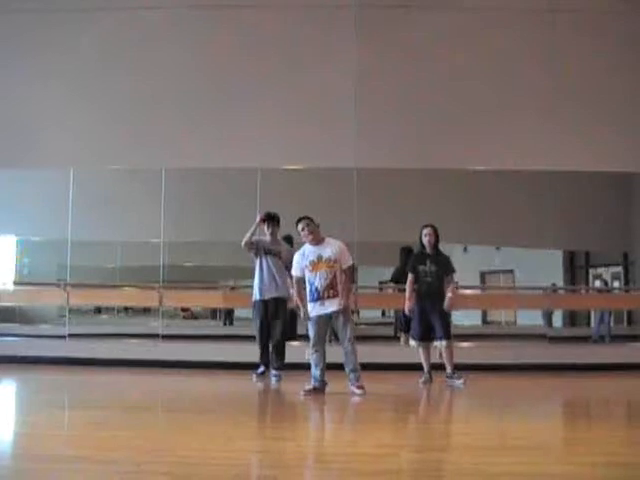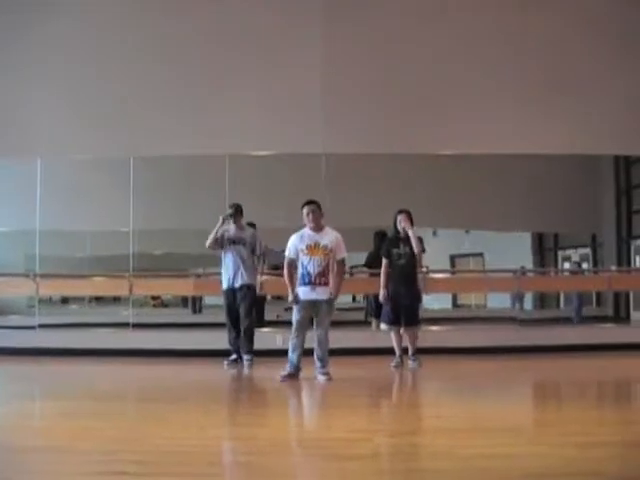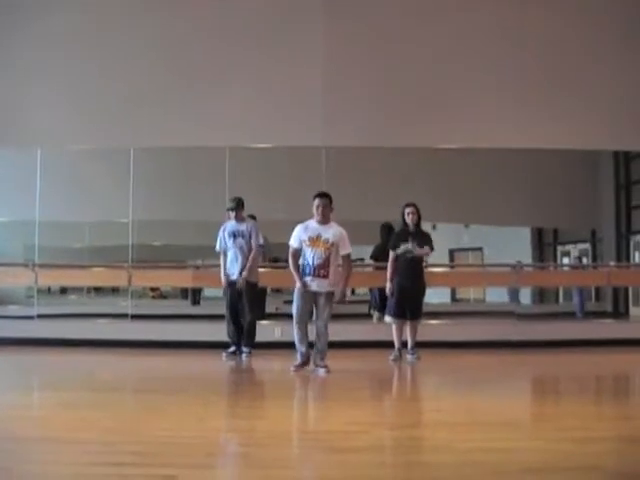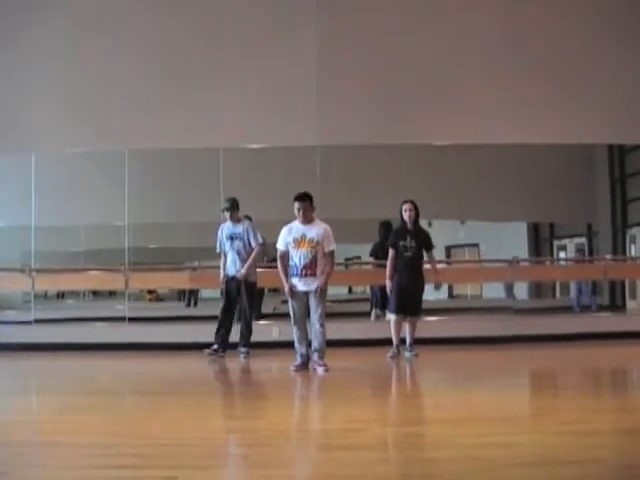
dt=0.5s
person 1, frame 1
left shoulder: (337, 246)
right shoulder: (300, 255)
left elbow: (348, 274)
right elbow: (297, 284)
left wrist: (346, 299)
right wrist: (303, 307)
left hip: (339, 304)
right hip: (315, 308)
left knee: (348, 342)
right knee: (316, 346)
left ankle: (355, 381)
right ankle: (317, 383)
person 1, frame 2
left shoulder: (334, 237)
right shoulder: (297, 238)
left elbow: (340, 265)
right elbow: (288, 266)
left wrist: (337, 288)
right wrist: (291, 291)
left hip: (325, 293)
right hip: (303, 293)
left knee: (323, 332)
right knee: (297, 331)
left ankle: (322, 367)
right ankle: (292, 368)
person 1, frame 3
left shoulder: (339, 232)
right shoulder: (301, 229)
left elbow: (346, 261)
right elbow: (293, 256)
left wrist: (343, 287)
right wrist: (298, 279)
left hip: (327, 286)
right hip: (304, 284)
left knee: (322, 324)
right knee: (299, 321)
left ankle: (320, 360)
right ankle: (302, 357)
person 1, frame 4
left shoulder: (323, 229)
right shoulder: (287, 230)
left elbow: (330, 258)
right elbow: (281, 258)
left wrist: (325, 282)
right wrist: (286, 283)
left hip: (316, 285)
right hip: (295, 286)
left knee: (318, 322)
right knee: (298, 323)
left ankle: (318, 358)
right ankle: (302, 358)
person 2, frame 1
left shoulder: (285, 248)
right shoulder: (258, 243)
left elbow: (290, 272)
right elbow: (244, 244)
right wrist: (257, 223)
left hip: (280, 295)
right hip: (260, 294)
left knee: (278, 334)
right knee: (261, 331)
left ankle: (276, 368)
right ankle: (264, 364)
person 2, frame 2
left shoulder: (251, 233)
right shoulder: (223, 232)
left elbow: (257, 257)
right elbow: (209, 246)
left wrist: (259, 276)
right wrist: (219, 225)
left hip: (247, 281)
right hip: (228, 281)
left knee: (246, 317)
right knee: (231, 319)
left ankle: (247, 353)
right ankle: (236, 352)
person 2, frame 3
left shoulder: (251, 226)
right shoulder: (225, 228)
left elbow: (256, 250)
right elbow: (222, 253)
left wrist: (246, 273)
right wrist: (223, 273)
left hip: (248, 276)
right hip: (230, 276)
left knee: (247, 312)
right knee: (231, 312)
left ankle: (246, 345)
right ankle: (235, 344)
person 2, frame 4
left shoulder: (247, 226)
right shoulder: (223, 229)
left elbow: (257, 248)
right elbow: (223, 252)
left wrist: (246, 268)
right wrist: (222, 271)
left hip: (246, 275)
right hip: (229, 275)
left knee: (245, 311)
right knee: (226, 310)
left ankle: (244, 345)
right ankle: (220, 344)
person 3, frame 1
left shoulder: (443, 259)
right shoulder: (416, 258)
left elbow: (450, 281)
right elbow: (410, 281)
left wrist: (449, 296)
right wrist: (408, 300)
left hip: (439, 303)
right hip: (421, 303)
left knee: (444, 339)
right knee: (422, 340)
left ankle: (450, 373)
right ankle: (427, 373)
person 3, frame 2
left shoulder: (416, 241)
right shoulder: (390, 242)
left elbow: (418, 251)
right elbow: (385, 267)
left wrist: (410, 230)
right wrist: (382, 288)
left hip: (411, 287)
right hip: (393, 287)
left knee: (411, 323)
right knee: (393, 323)
left ankle: (412, 355)
right ankle: (398, 356)
person 3, frame 3
left shoulder: (424, 236)
right shoulder: (398, 235)
left elbow: (426, 253)
right elbow: (391, 260)
left wrist: (410, 248)
right wrist: (389, 280)
left hip: (417, 280)
right hip: (399, 280)
left knee: (414, 317)
right knee: (397, 316)
left ankle: (411, 349)
right ankle: (397, 349)
person 3, frame 4
left shoulder: (423, 234)
right shoulder: (397, 233)
left elbow: (430, 257)
right elbow: (391, 257)
left wrist: (436, 277)
right wrist: (388, 278)
left hip: (416, 278)
right hip: (399, 278)
left knee: (413, 314)
right knee: (396, 313)
left ankle: (409, 346)
right ankle: (395, 347)
